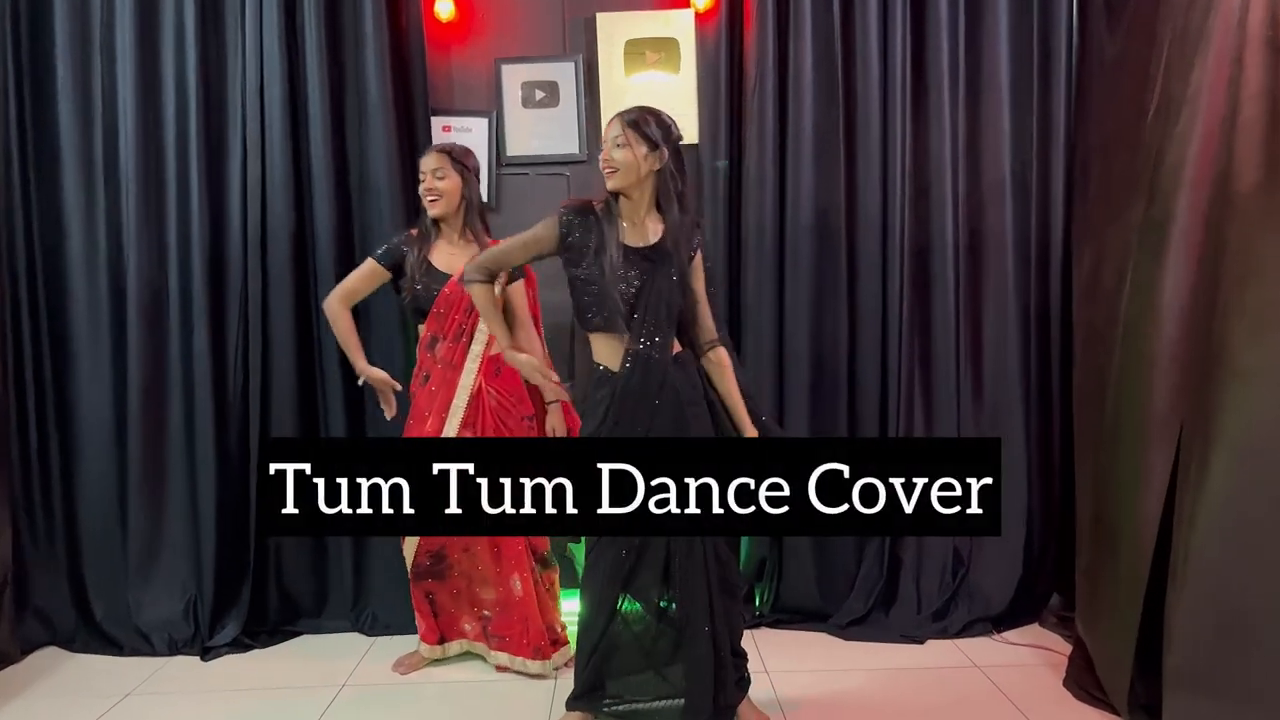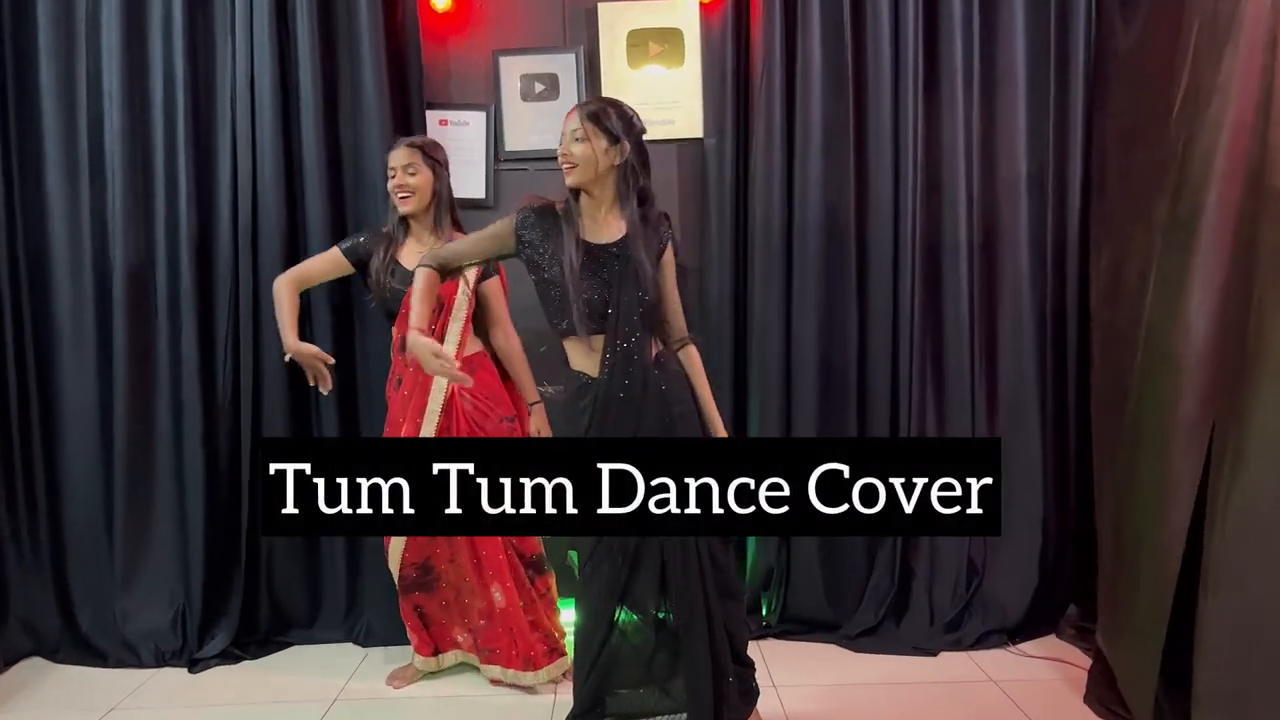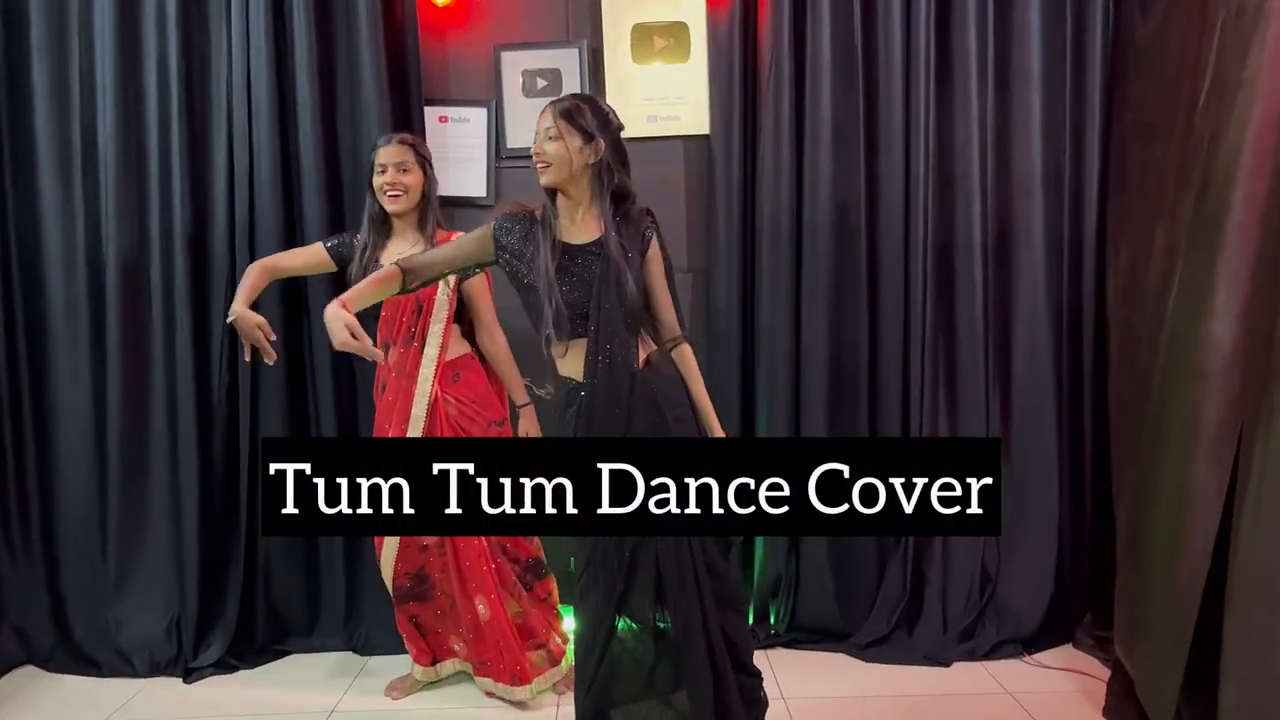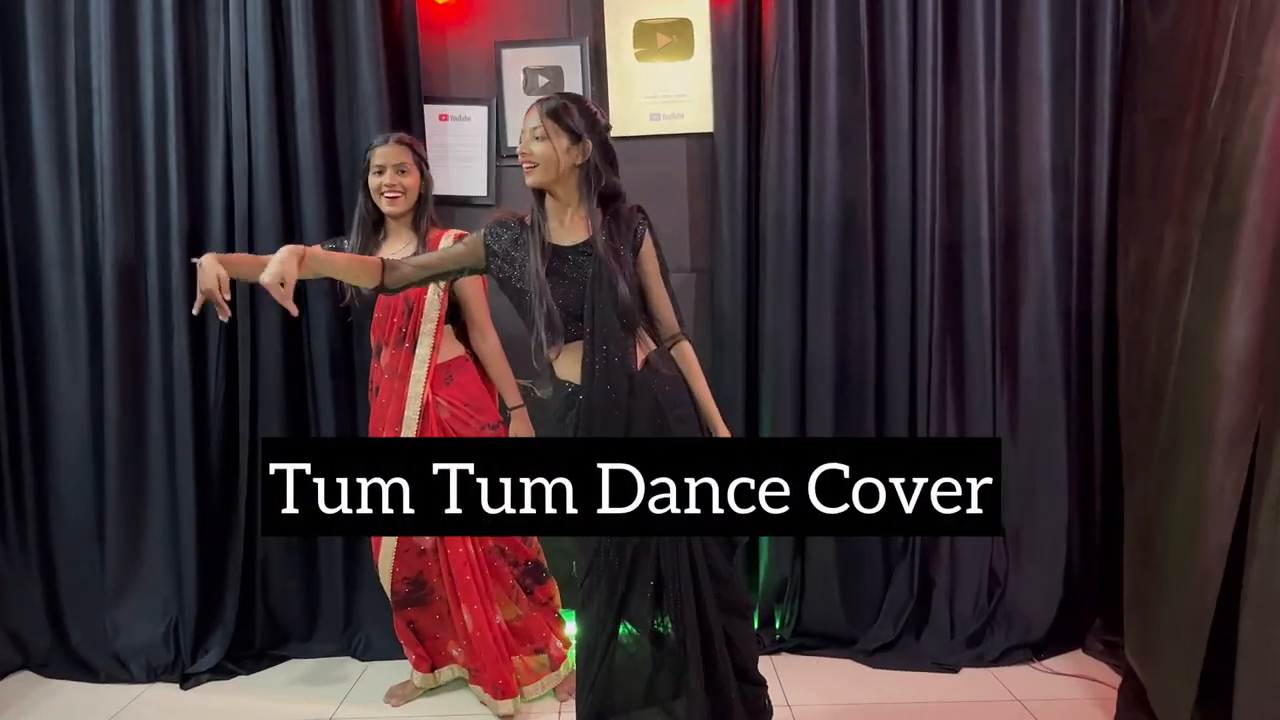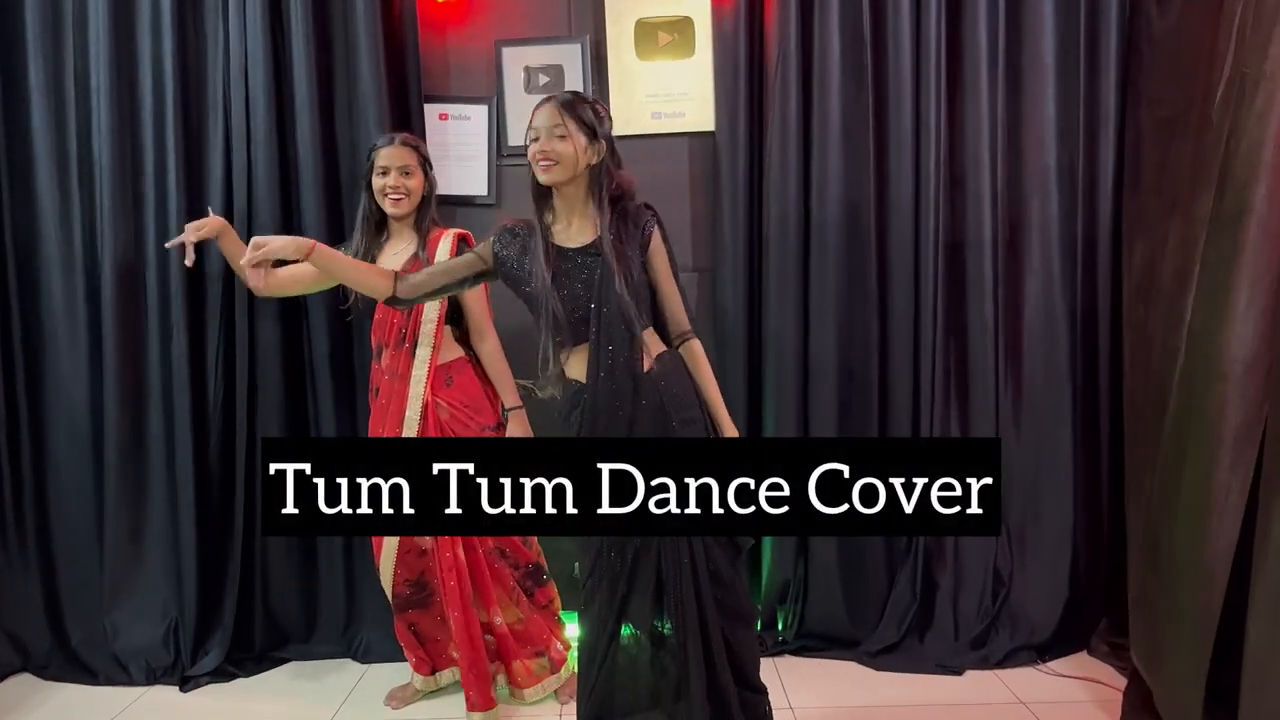
dt=0.2s
person 1, frame 1
left shoulder: (683, 238)
right shoulder: (580, 224)
left elbow: (707, 340)
right elbow: (479, 270)
left wrist: (746, 428)
right wrist: (508, 349)
left hip: (678, 399)
right hip: (612, 403)
left knee: (700, 544)
right knee: (615, 548)
person 1, frame 2
left shoulder: (653, 231)
right shoulder: (539, 226)
left elbow: (677, 337)
right elbow: (435, 262)
left wrist: (717, 430)
right wrist: (414, 331)
left hip: (661, 401)
right hip: (596, 409)
left knee: (695, 552)
right knee: (609, 559)
person 1, frame 3
left shoulder: (636, 228)
right shoulder: (518, 233)
left elbow: (671, 335)
right elbow: (410, 270)
left wrist: (713, 430)
right wrist: (343, 303)
left hip: (658, 404)
right hip: (590, 415)
left knee: (696, 562)
right knee: (609, 570)
person 1, frame 4
left shoulder: (628, 226)
right shoulder: (508, 240)
left elbow: (672, 333)
right elbow: (391, 273)
left wrist: (718, 428)
right wrist: (302, 253)
left hip: (661, 407)
right hip: (592, 418)
left knee: (699, 567)
right knee: (610, 576)
person 1, frame 5
left shoulder: (637, 224)
right shoulder: (517, 244)
left elbow: (682, 333)
right elbow: (401, 288)
left wrist: (727, 430)
right wrist: (303, 249)
left hip: (669, 409)
right hip: (597, 420)
left knee: (701, 571)
right knee: (612, 580)
person 2, frame 1
right shoulder: (407, 249)
left elbow: (525, 335)
right elbow: (336, 302)
left wrist: (553, 402)
right wrist: (363, 367)
left hip: (498, 395)
right hip: (433, 396)
left ankle: (533, 637)
right ankle: (439, 636)
person 2, frame 2
right shoulder: (375, 248)
left elbow: (502, 334)
right elbow: (288, 282)
left wrist: (534, 404)
right wrist: (291, 337)
left hip: (475, 396)
right hip: (410, 401)
right knee: (413, 527)
left ankle: (535, 646)
right ankle: (434, 647)
person 2, frame 3
left shoulder: (458, 248)
right shoulder: (359, 248)
left elbow: (489, 333)
right elbow: (268, 266)
left wrist: (524, 406)
right wrist: (241, 303)
left hip: (463, 400)
right hip: (398, 405)
left knee: (493, 529)
right knee: (407, 536)
left ankle: (541, 653)
right ankle: (433, 656)
person 2, frame 4
left shoulder: (451, 246)
right shoulder: (356, 251)
left elbow: (483, 334)
right elbow: (264, 267)
left wrist: (517, 409)
right wrist: (217, 261)
left hip: (457, 403)
right hip: (392, 408)
left knee: (490, 534)
right knee: (405, 543)
left ankle: (544, 659)
right ankle: (433, 662)
person 2, frame 5
left shoulder: (453, 246)
right shoulder: (359, 253)
left elbow: (484, 335)
right elbow: (266, 283)
left wrist: (515, 411)
right wrist: (222, 231)
left hip: (456, 404)
right hip: (392, 410)
left knee: (492, 536)
right knee: (406, 546)
left ankle: (545, 662)
right ankle: (433, 667)
